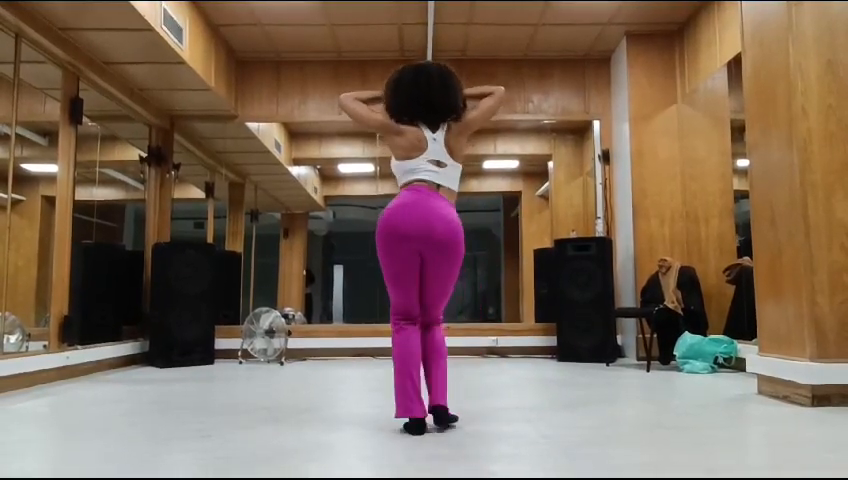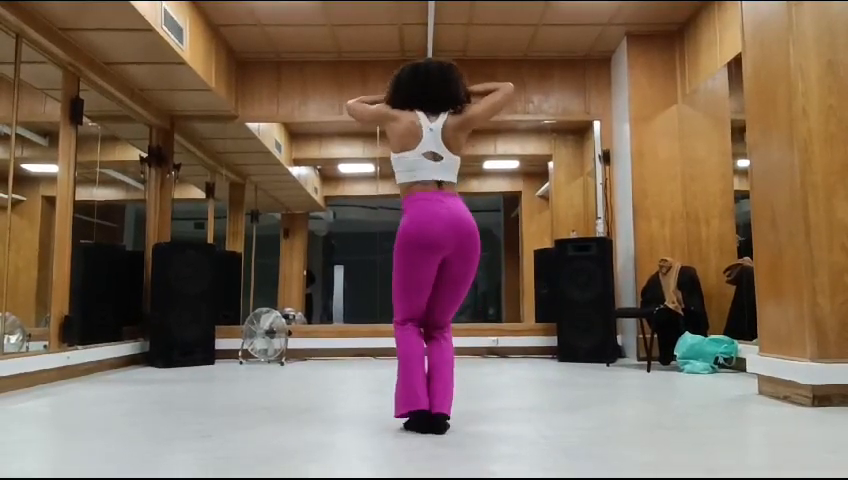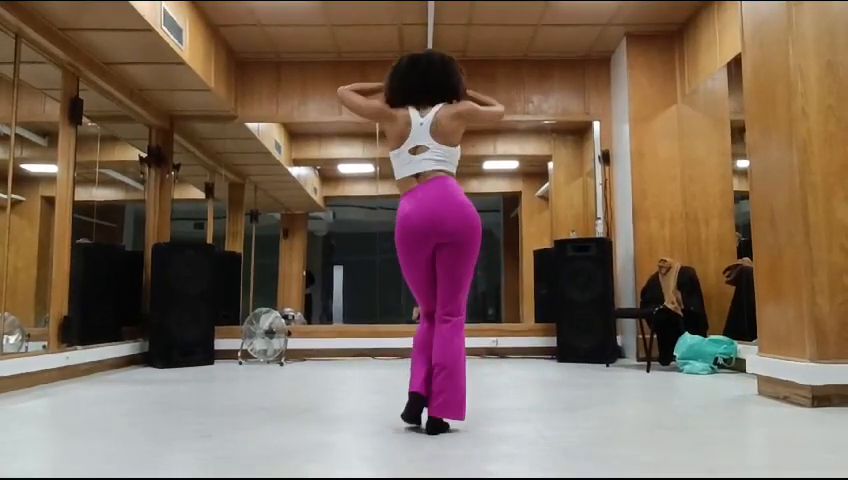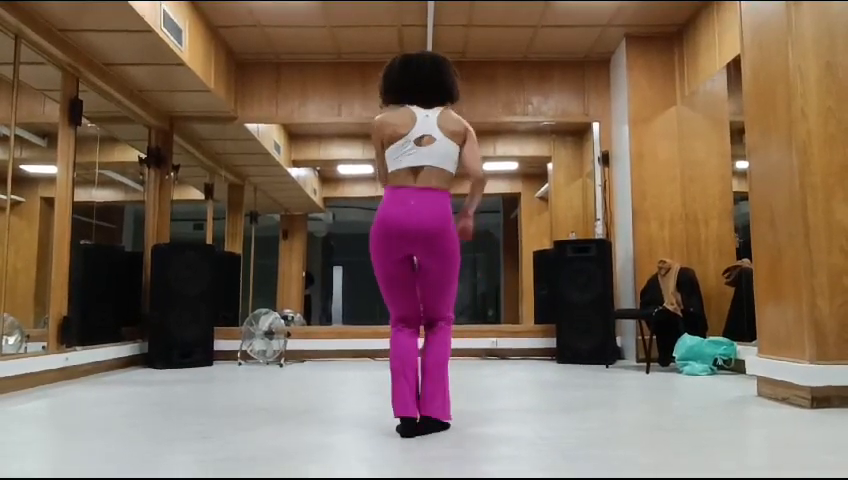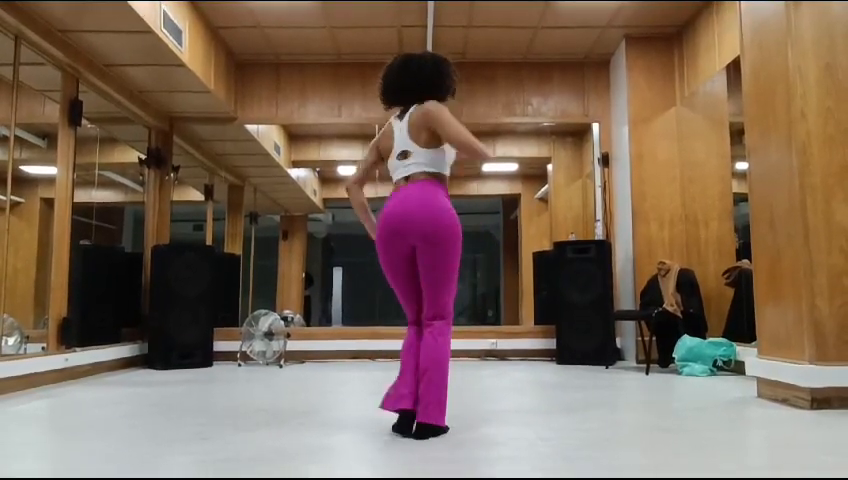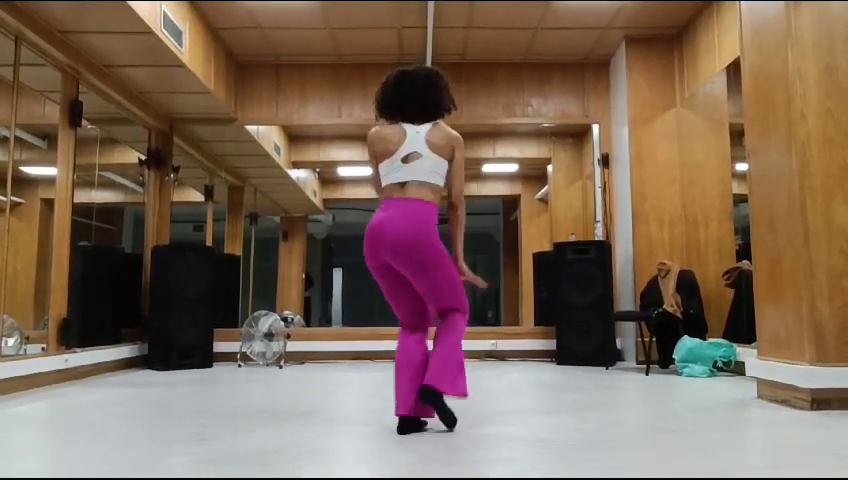
dt=0.4s
person 1, frame 1
left shoulder: (397, 131)
right shoulder: (459, 130)
left elbow: (346, 100)
right elbow: (498, 92)
left wrist: (385, 94)
right wrist: (458, 93)
left hip: (402, 217)
right hip: (446, 226)
left knee: (405, 318)
right knee: (431, 320)
left ankle: (414, 413)
right ankle: (439, 404)
person 1, frame 2
left shoulder: (396, 119)
right shoulder: (459, 123)
left elbow: (352, 105)
right elbow: (507, 89)
left wrist: (390, 97)
right wrist: (467, 91)
left hip: (421, 223)
right hip: (462, 223)
left knee: (407, 322)
right knee: (439, 325)
left ankle: (417, 407)
right ankle: (439, 411)
person 1, frame 3
left shoulder: (392, 116)
right shoulder: (456, 113)
left elbow: (344, 93)
right elbow: (499, 110)
left wrist: (386, 87)
right wrist: (462, 92)
left hip: (412, 219)
right hip: (455, 209)
left knee: (430, 313)
right knee: (450, 314)
left ankle: (418, 393)
right ankle: (439, 413)
person 1, frame 4
left shoulder: (385, 121)
right shoulder: (458, 123)
right elbow: (476, 177)
right wrist: (468, 216)
left hip: (390, 219)
right hip: (435, 220)
left knee: (403, 323)
right knee: (438, 320)
left ankle: (407, 415)
right ankle: (432, 411)
person 1, frame 5
left shoulder: (385, 132)
right shoulder: (429, 111)
left elbow: (353, 185)
right elbow: (478, 151)
left wrist: (373, 229)
right wrist: (456, 148)
left hip: (393, 217)
right hip: (433, 212)
left knee: (418, 321)
right knee: (437, 319)
left ankle: (405, 407)
right ankle: (429, 417)
person 1, frame 6
left shoulder: (379, 134)
right shoulder: (450, 138)
right elbow: (457, 201)
right wrist: (458, 257)
left hip: (378, 229)
right hip: (416, 230)
left knee: (413, 324)
right knee: (453, 310)
left ankle: (409, 413)
right ankle: (435, 387)
